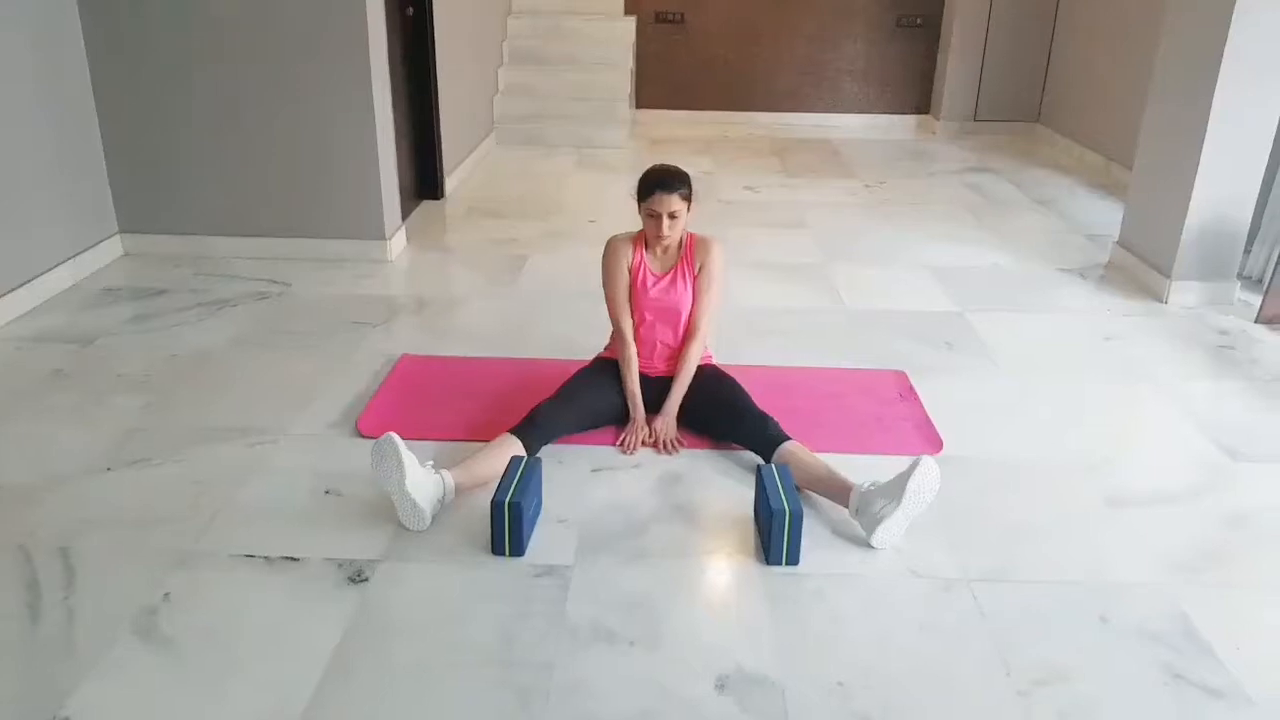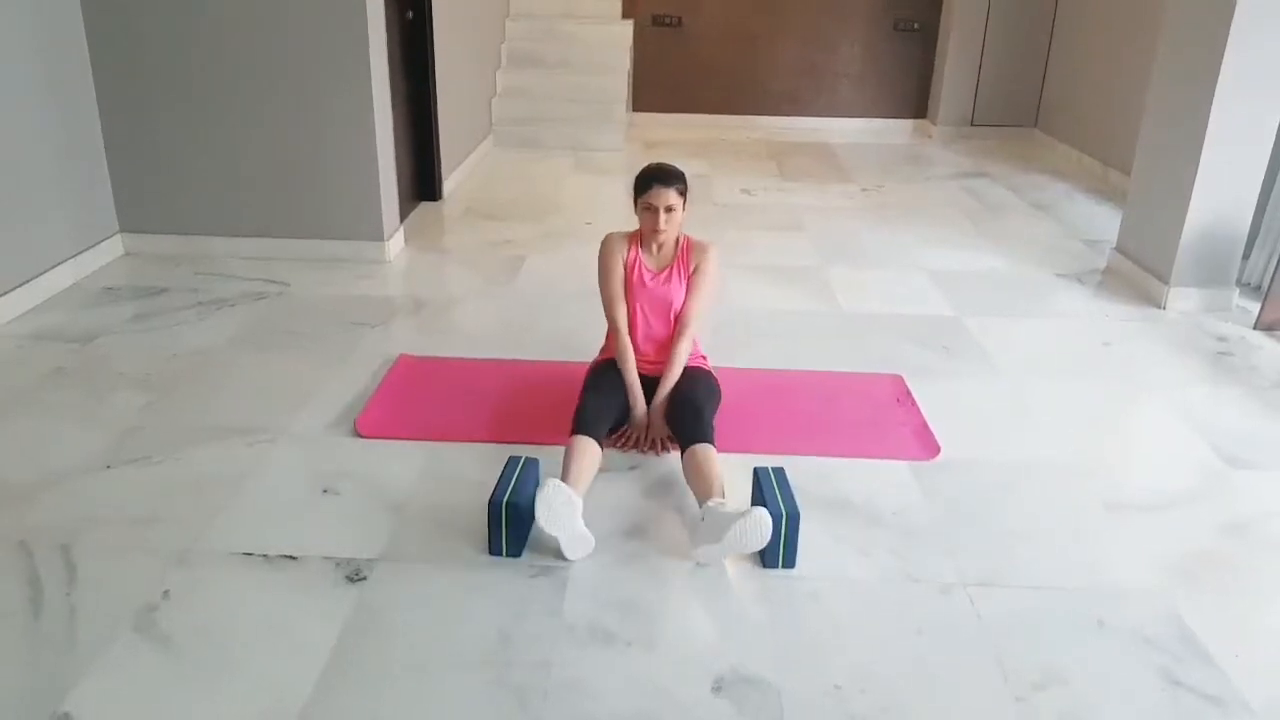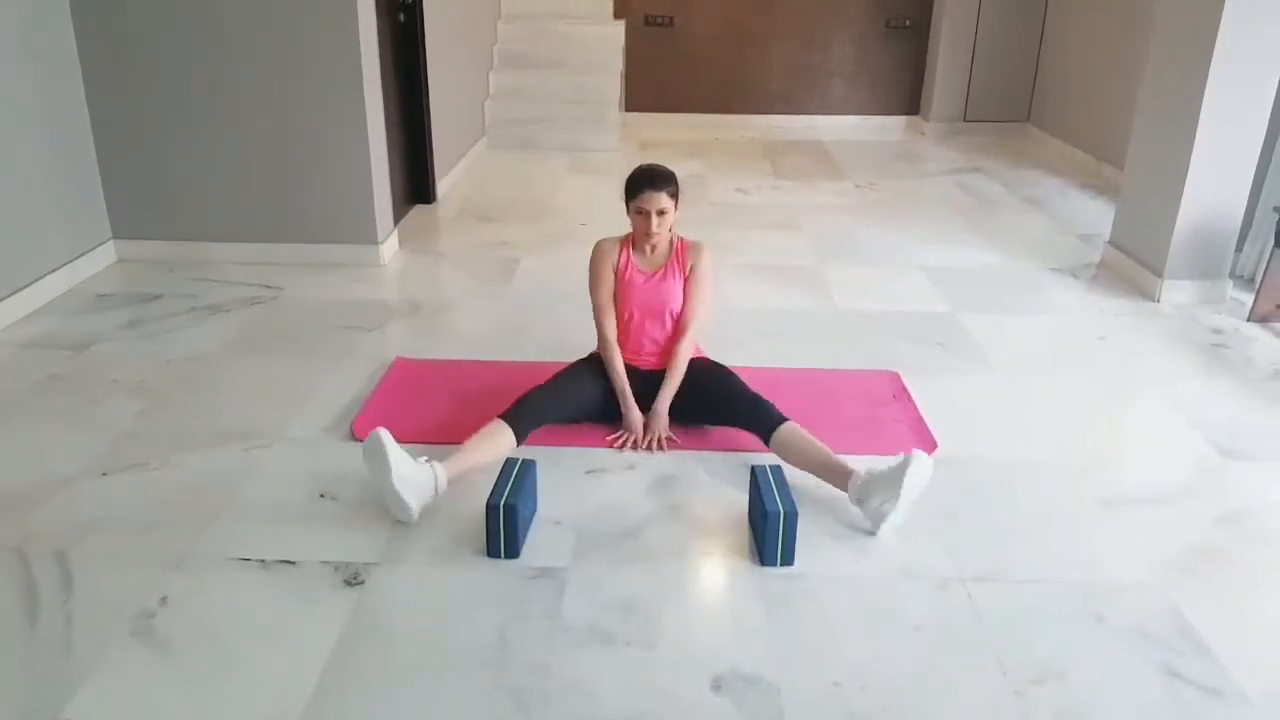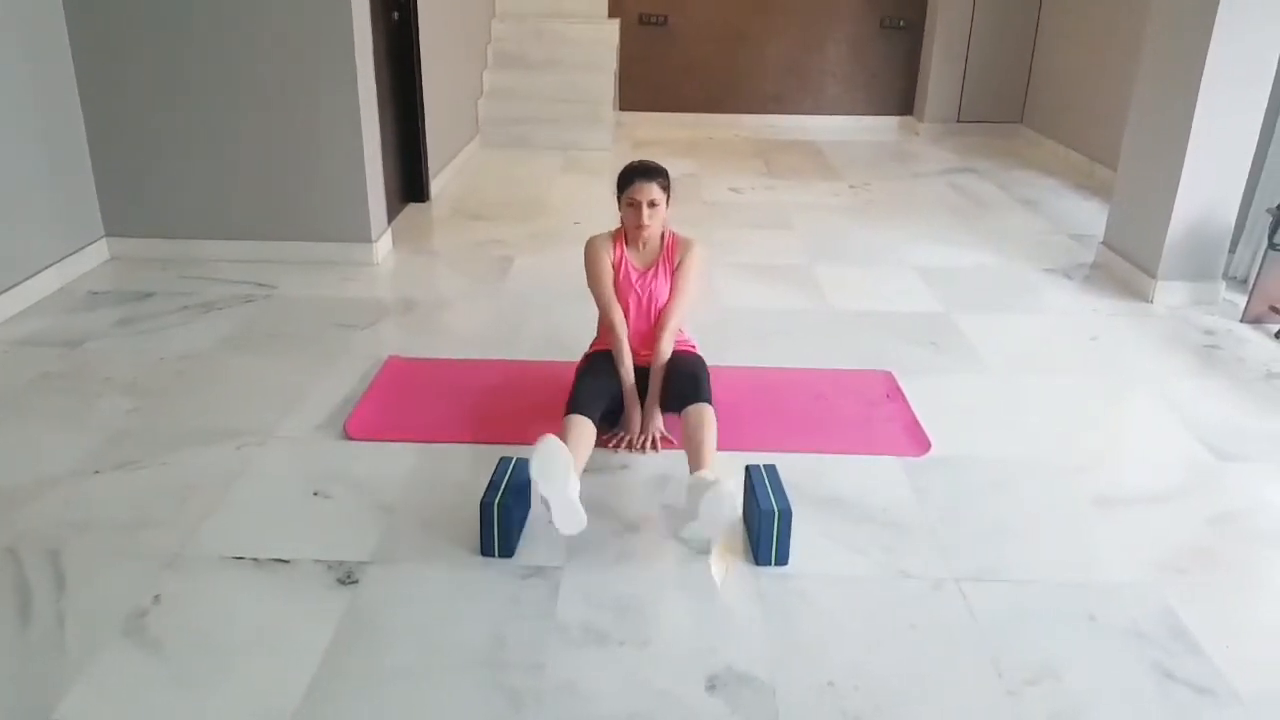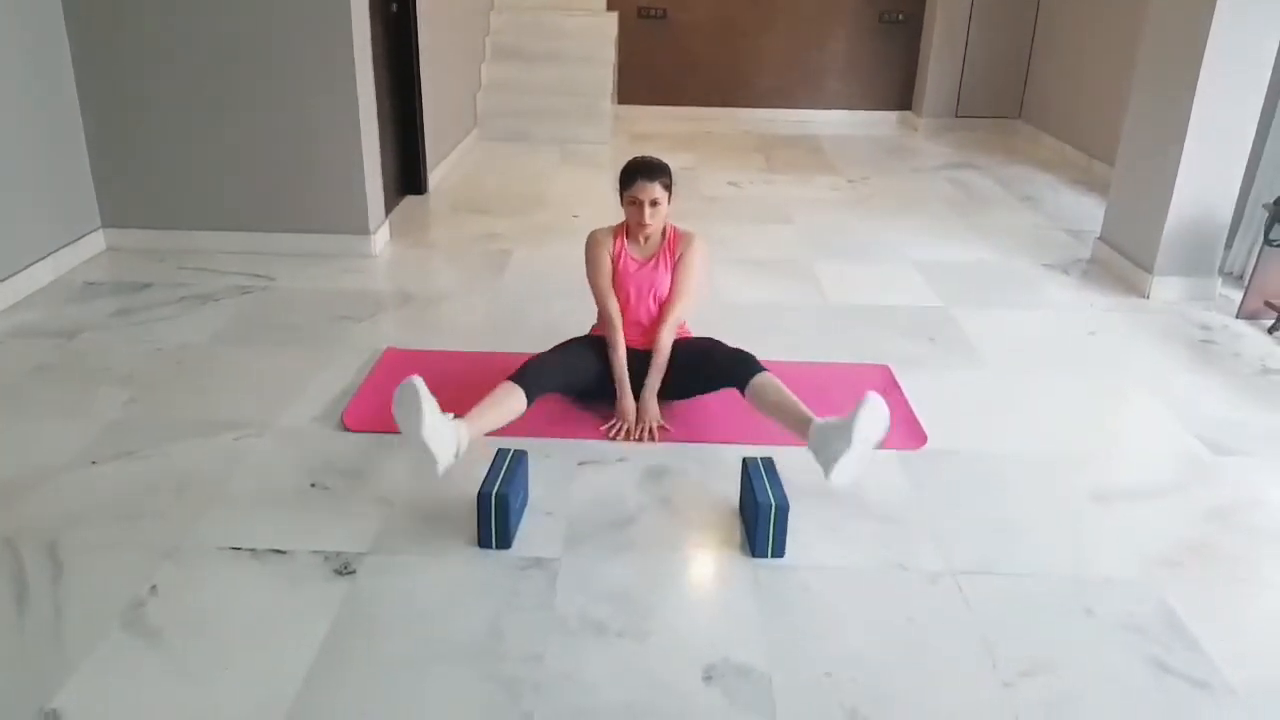
dt=1s
person 1, frame 1
left shoulder: (707, 254)
right shoulder: (619, 250)
left elbow: (696, 336)
right elbow: (623, 332)
left wrist: (668, 414)
right wrist: (636, 414)
left hip: (686, 375)
right hip: (626, 371)
left knee: (754, 425)
right knee: (548, 417)
left ankle: (858, 501)
right ankle: (437, 487)
person 1, frame 2
left shoulder: (701, 255)
right shoulder: (615, 248)
left elbow: (685, 332)
right elbow: (619, 327)
left wrist: (659, 406)
right wrist: (637, 405)
left hip: (682, 368)
right hip: (624, 366)
left knee: (695, 418)
right knee: (591, 412)
left ankle: (715, 517)
right ankle: (568, 507)
person 1, frame 3
left shoulder: (696, 257)
right shoulder: (607, 253)
left elbow: (687, 338)
right elbow: (607, 337)
left wrist: (661, 409)
right wrist: (629, 407)
left hip: (679, 373)
right hip: (618, 371)
left knee: (752, 408)
right knee: (538, 402)
left ankle: (863, 489)
right ankle: (428, 479)
person 1, frame 4
left shoulder: (686, 251)
right shoulder: (600, 248)
left elbow: (667, 329)
right elbow: (617, 325)
left wrist: (654, 405)
right wrist: (632, 403)
left hip: (669, 357)
right hip: (614, 357)
left knee: (694, 379)
right knee: (585, 397)
left ankle: (704, 487)
right ankle: (564, 489)
person 1, frame 5
left shoulder: (689, 246)
right shoulder: (602, 243)
left elbow: (668, 322)
right elbow: (612, 319)
left wrist: (649, 396)
right wrist: (624, 397)
left hip: (669, 359)
right hip: (612, 356)
left knee: (737, 363)
right knee: (541, 369)
left ankle: (825, 437)
right ankle: (451, 436)
